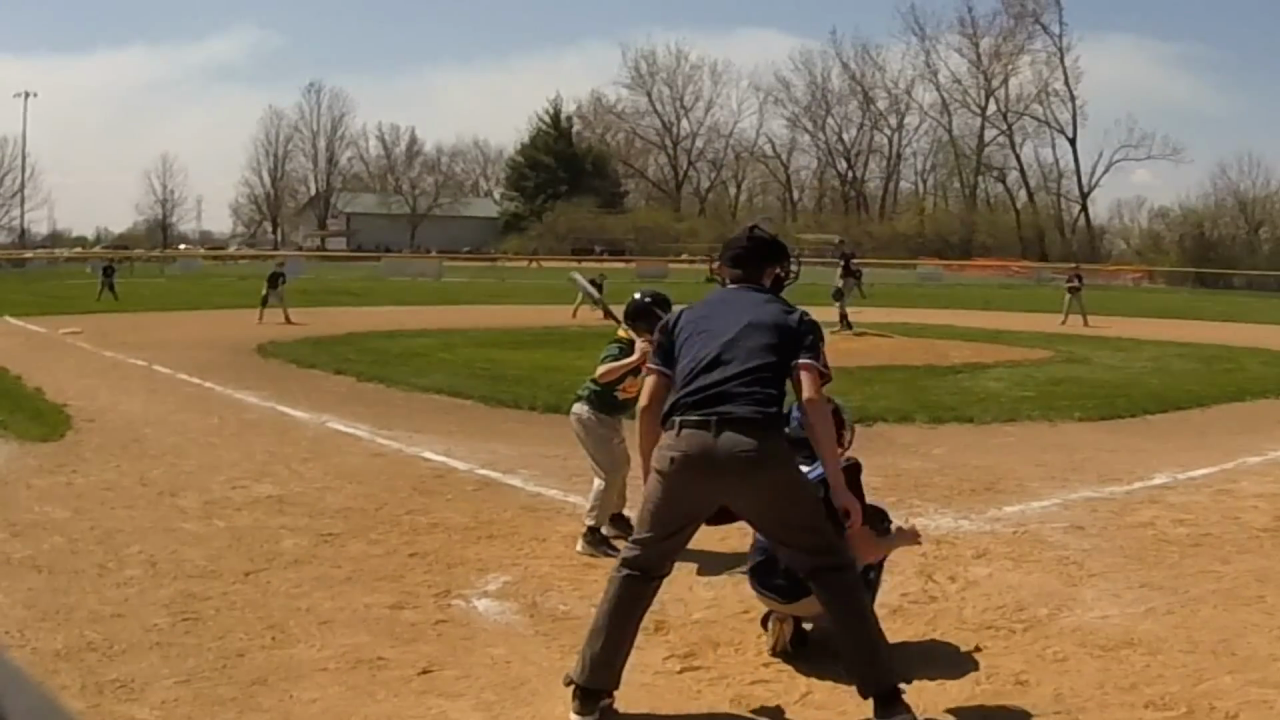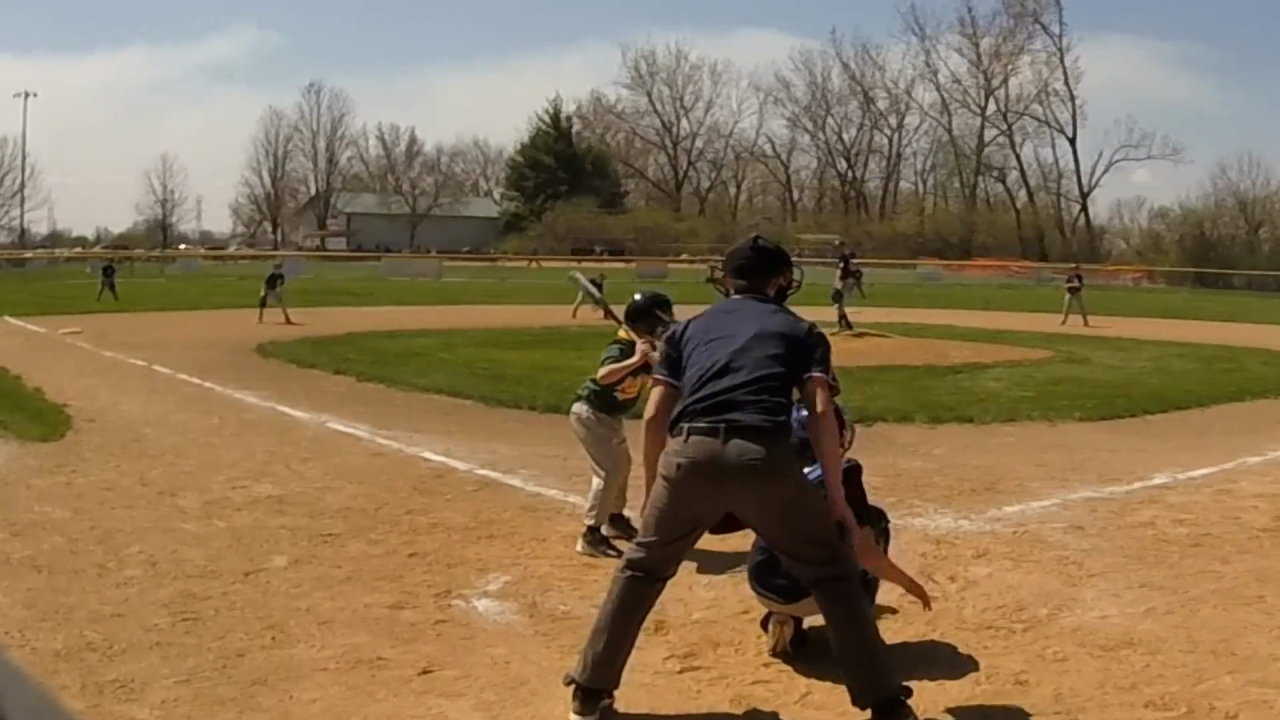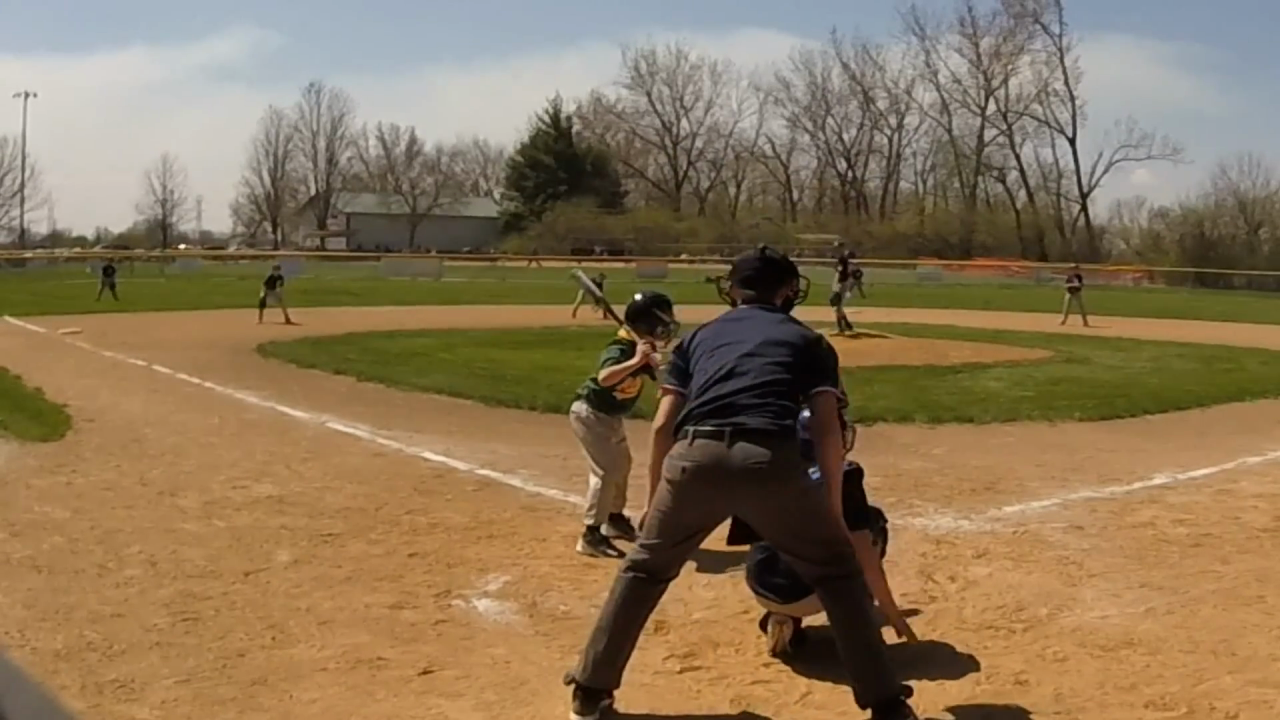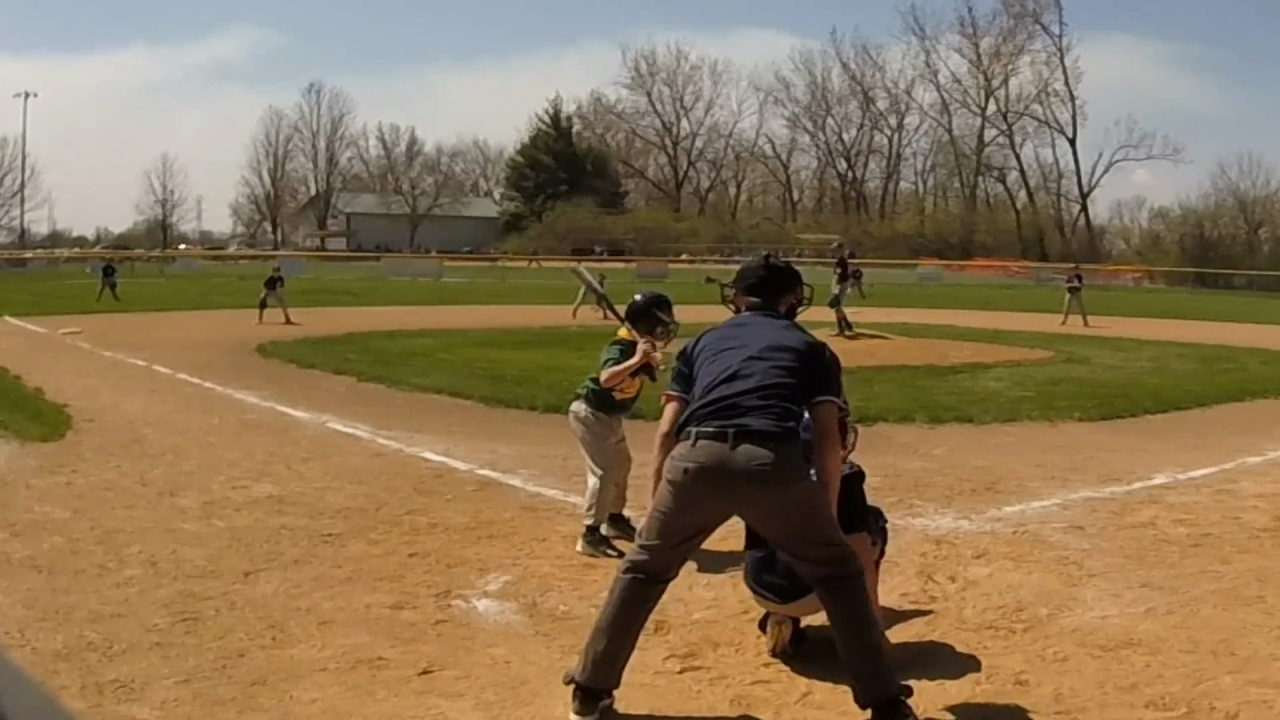
dt=0.1s
person 1, frame 1
left shoulder: (682, 316)
right shoulder: (794, 320)
left elbow: (648, 406)
right elbow: (812, 400)
left wrist: (650, 478)
right wrist: (839, 487)
left hip: (683, 446)
right hip: (757, 449)
left knee: (638, 565)
right knee: (829, 563)
person 1, frame 2
left shoulder: (689, 327)
right shoulder: (801, 331)
left elbow: (654, 418)
right elbow: (822, 414)
left wrist: (651, 492)
right wrist: (837, 498)
left hip: (690, 452)
right hip: (764, 456)
left knee: (642, 566)
right knee: (832, 571)
person 1, frame 3
left shoulder: (698, 336)
right shoulder: (809, 340)
left elbow: (663, 425)
right elbow: (826, 428)
left wrist: (654, 501)
right wrist: (831, 510)
left hip: (696, 455)
right hip: (769, 460)
left knee: (645, 568)
right knee: (836, 571)
person 1, frame 4
left shoulder: (703, 342)
right shoulder: (812, 348)
left elbow: (667, 431)
right elbow: (827, 439)
left wrist: (656, 509)
right wrist: (826, 517)
left hip: (697, 458)
right hip: (771, 463)
left knee: (644, 568)
right knee: (837, 571)
person 2, frame 1
left shoulder: (644, 346)
right shoulder: (619, 348)
right elbow: (601, 374)
left wrist: (651, 361)
right wrist: (635, 358)
left hip: (610, 416)
right hip: (591, 414)
left knee: (621, 466)
right knee: (610, 472)
left ankle: (614, 518)
right ankle: (591, 535)
person 2, frame 2
left shoulder: (644, 347)
right shoulder: (619, 349)
left elbow: (648, 378)
right elbow: (602, 376)
left wrist: (651, 362)
right wrist: (635, 359)
left hip: (611, 416)
right hip: (591, 414)
left knee: (622, 465)
right knee: (608, 471)
left ankle: (614, 519)
right ankle: (591, 535)
person 2, frame 3
left shoulder: (644, 347)
right shoulder: (619, 349)
left elbow: (650, 377)
right elbow: (604, 377)
left wrist: (651, 362)
right wrist: (636, 360)
left hip: (610, 415)
right hip: (591, 413)
left knee: (622, 464)
right knee: (606, 470)
left ankle: (615, 518)
right ankle: (591, 535)
person 2, frame 4
left shoulder: (643, 347)
right shoulder: (619, 349)
left elbow: (650, 377)
right elbow: (606, 379)
left wrist: (652, 363)
right wrist: (637, 359)
left hip: (610, 415)
right hip: (589, 414)
left knee: (622, 464)
right knee: (604, 471)
left ankle: (614, 519)
right ankle: (590, 535)
person 3, frame 1
right shoulder: (839, 475)
right wrist: (899, 540)
left hip: (762, 588)
right hip: (807, 594)
right knee: (874, 518)
left ankle: (785, 618)
person 3, frame 2
right shoulder: (842, 476)
right elbow: (864, 552)
right wrist: (908, 583)
left hip: (762, 590)
right hip: (807, 594)
right knee: (874, 519)
left ankle: (784, 619)
person 3, frame 3
right shoulder: (842, 477)
right elbow: (862, 555)
right wrist: (891, 611)
left hip: (761, 590)
right hip: (806, 594)
right knee: (872, 520)
left ankle: (781, 618)
person 3, frame 4
right shoulder: (843, 480)
right elbow: (859, 557)
left hip: (759, 590)
right hip: (805, 594)
right knee: (872, 520)
left ankle: (782, 618)
